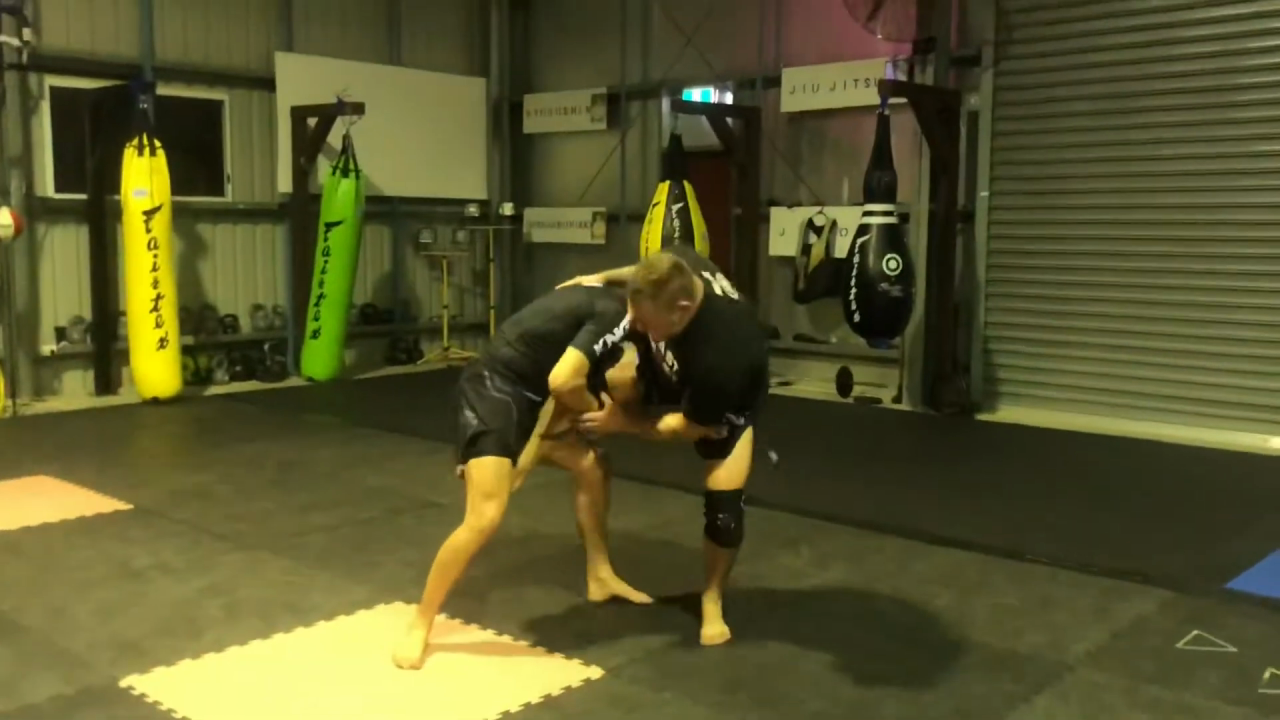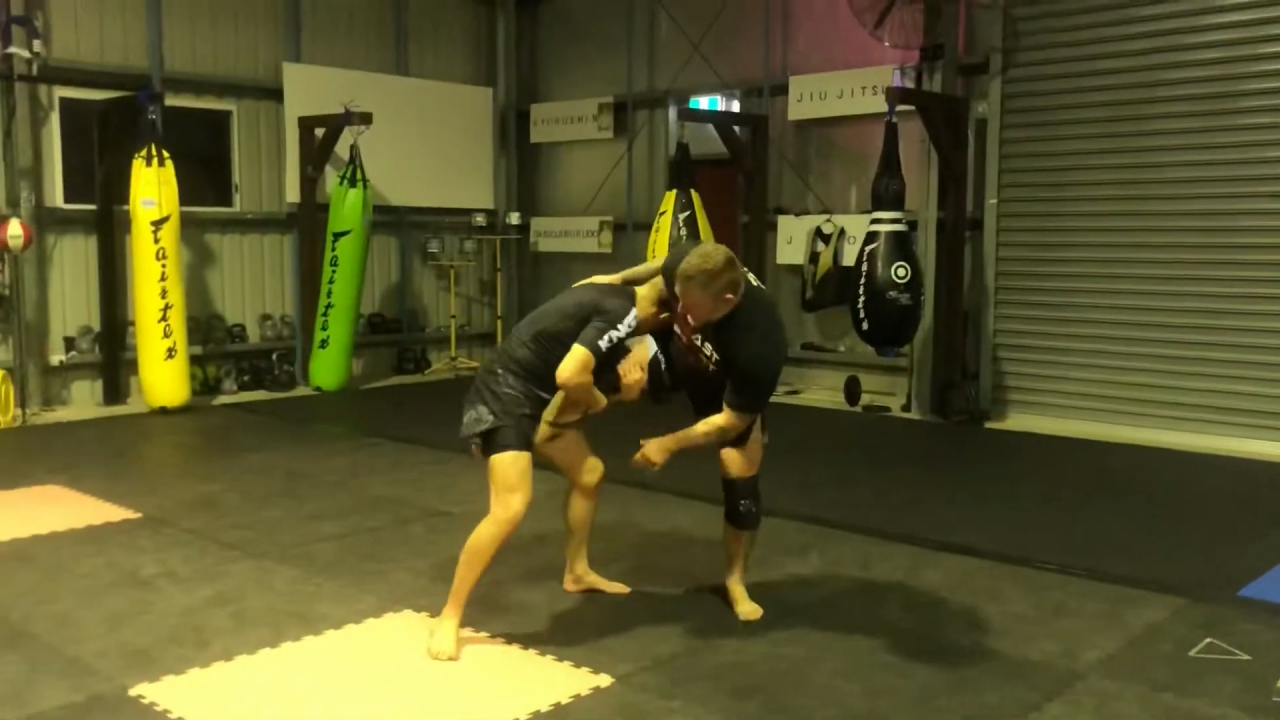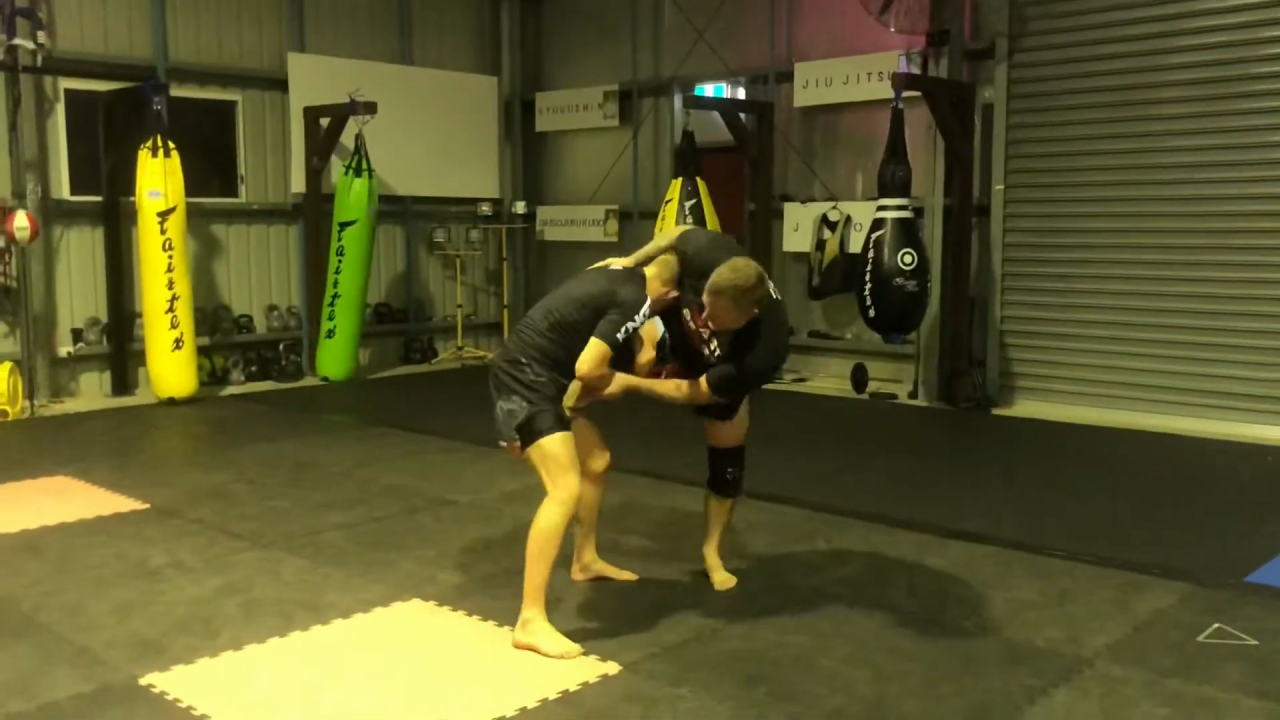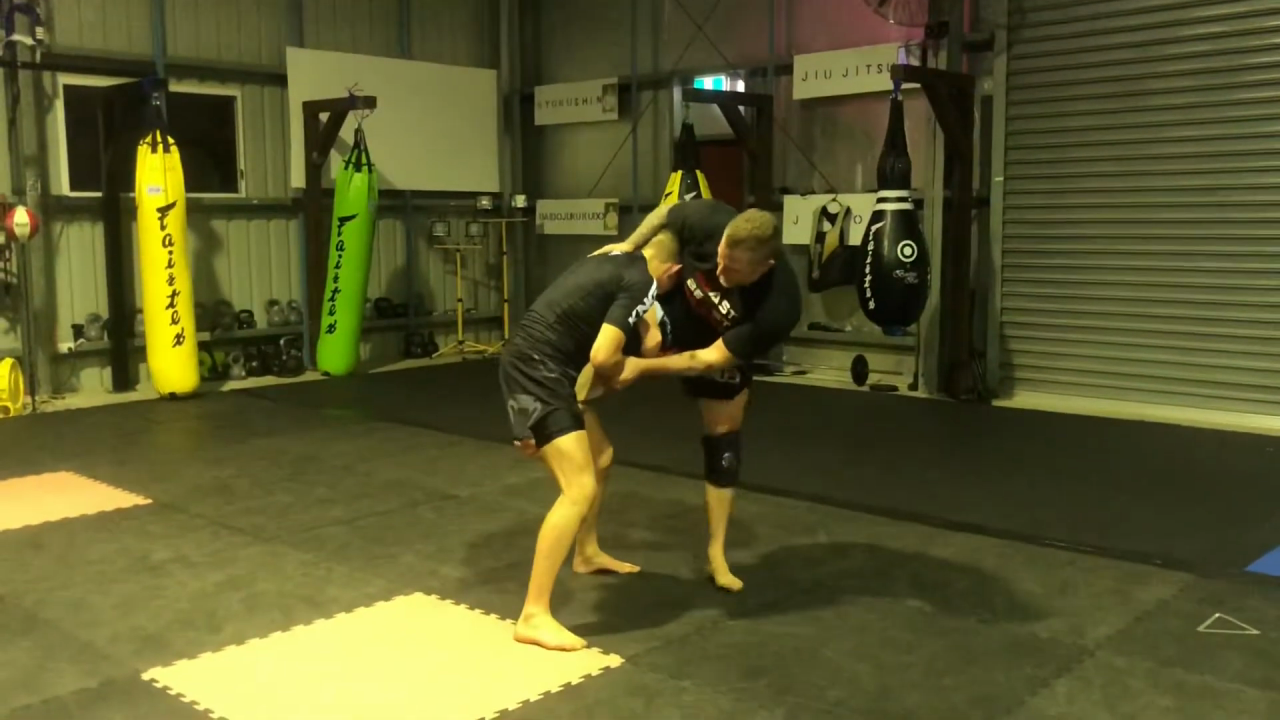
dt=0.4s
person 1, frame 1
left shoulder: (604, 300)
right shoulder: (616, 315)
right elbow: (563, 381)
right wrist: (597, 407)
left hip: (528, 394)
right hip: (494, 390)
left knee: (593, 467)
right knee: (485, 518)
left ankle: (601, 578)
right ankle: (419, 626)
person 1, frame 2
left shoulder: (612, 295)
right shoulder: (622, 313)
right elbow: (570, 376)
right wrist: (597, 402)
left hip: (534, 392)
right hip: (506, 390)
left knee: (589, 474)
right knee: (510, 508)
left ankle: (577, 572)
right ankle: (449, 618)
person 1, frame 3
left shoulder: (618, 273)
right shoulder: (635, 299)
right elbow: (588, 369)
right wrist: (610, 386)
left hip: (530, 372)
right hip: (526, 376)
left knee: (594, 462)
right knee: (566, 489)
left ankle: (586, 561)
right ankle: (530, 620)
person 1, frame 4
left shoulder: (615, 260)
right shoulder: (642, 282)
right elbow: (602, 356)
right wrist: (619, 376)
left hip: (535, 364)
right hip: (537, 371)
left knee: (599, 456)
right knee: (579, 488)
left ankle: (587, 553)
right ankle: (533, 616)
person 2, frame 1
left shoulder: (721, 353)
right shoulder: (677, 274)
left elbow: (691, 427)
left wrist: (623, 422)
right wrist: (604, 277)
left hip: (725, 405)
right hip: (673, 375)
left knee: (725, 500)
left ankle: (712, 603)
person 2, frame 2
left shoulder: (759, 346)
right shoulder: (690, 263)
left elbow: (733, 421)
left wrist: (670, 445)
right wrist: (619, 280)
left hip: (729, 392)
right hip: (675, 355)
left knee: (742, 486)
left ankle: (736, 580)
person 2, frame 3
left shoulder: (763, 354)
right shoulder: (710, 255)
left elbow: (695, 392)
right elbow: (679, 233)
left wrist: (629, 383)
right wrist: (632, 261)
left hip: (718, 374)
right hip: (674, 328)
left knee: (728, 458)
left ankle: (711, 553)
person 2, frame 4
left shoulder: (778, 308)
right shoulder: (709, 220)
left elbow: (713, 360)
right elbow: (665, 214)
left wrist: (644, 367)
right wrist: (629, 246)
left hip: (720, 351)
right hip: (672, 311)
left knee: (724, 447)
left ankle: (717, 553)
